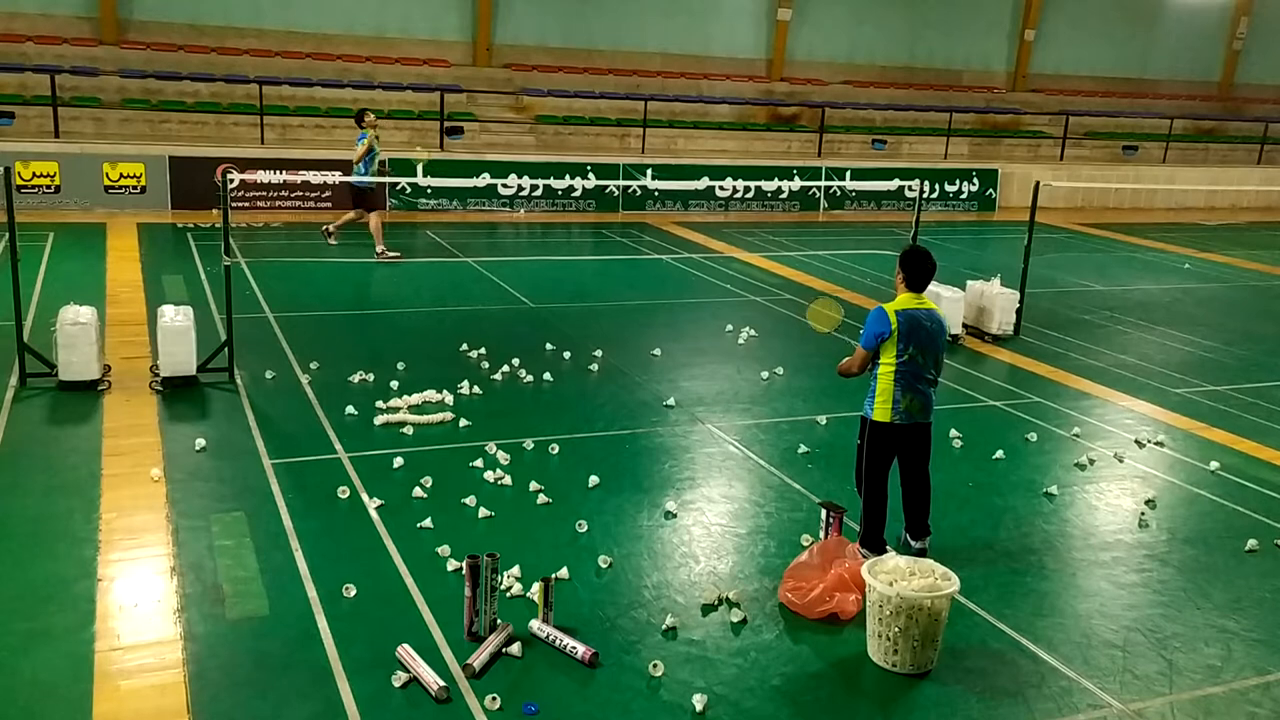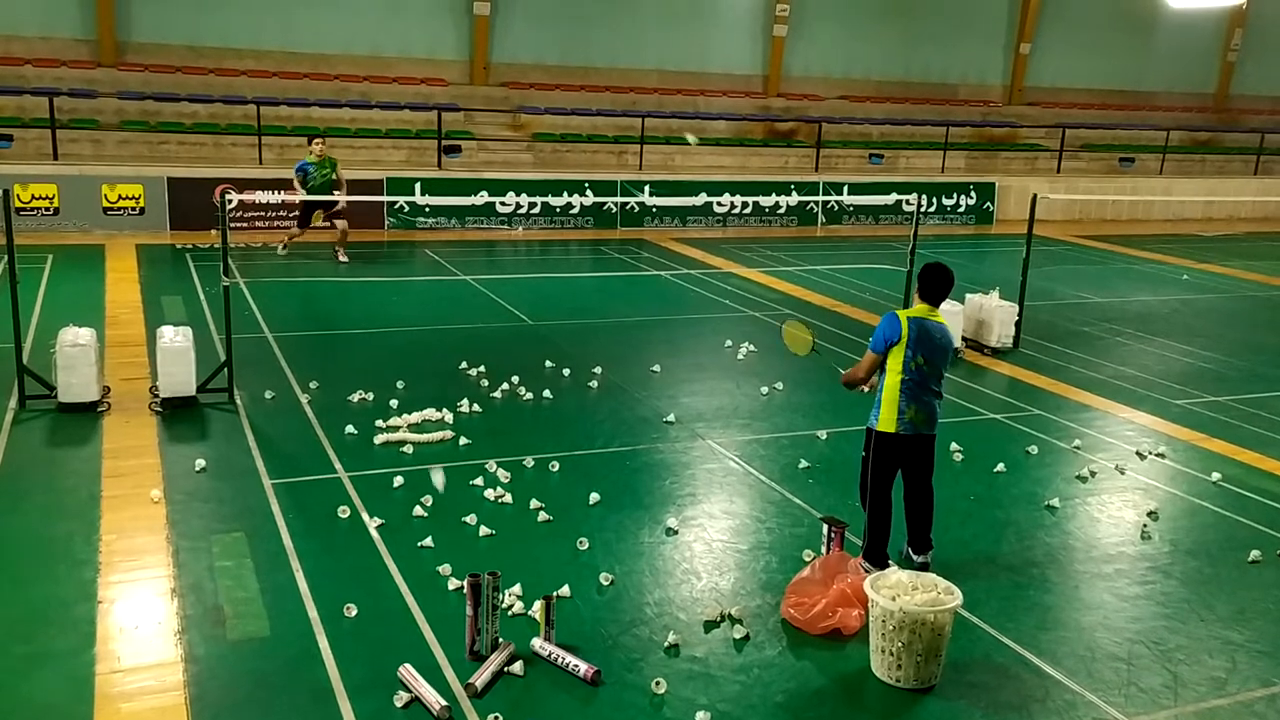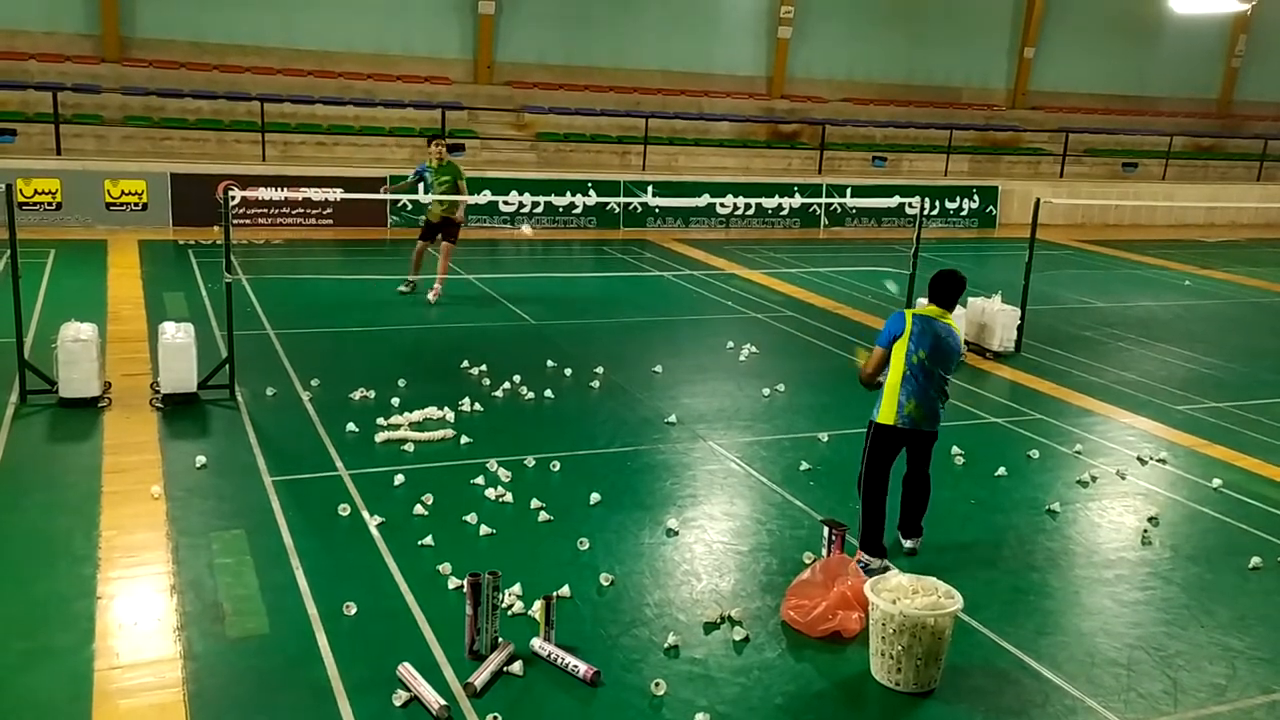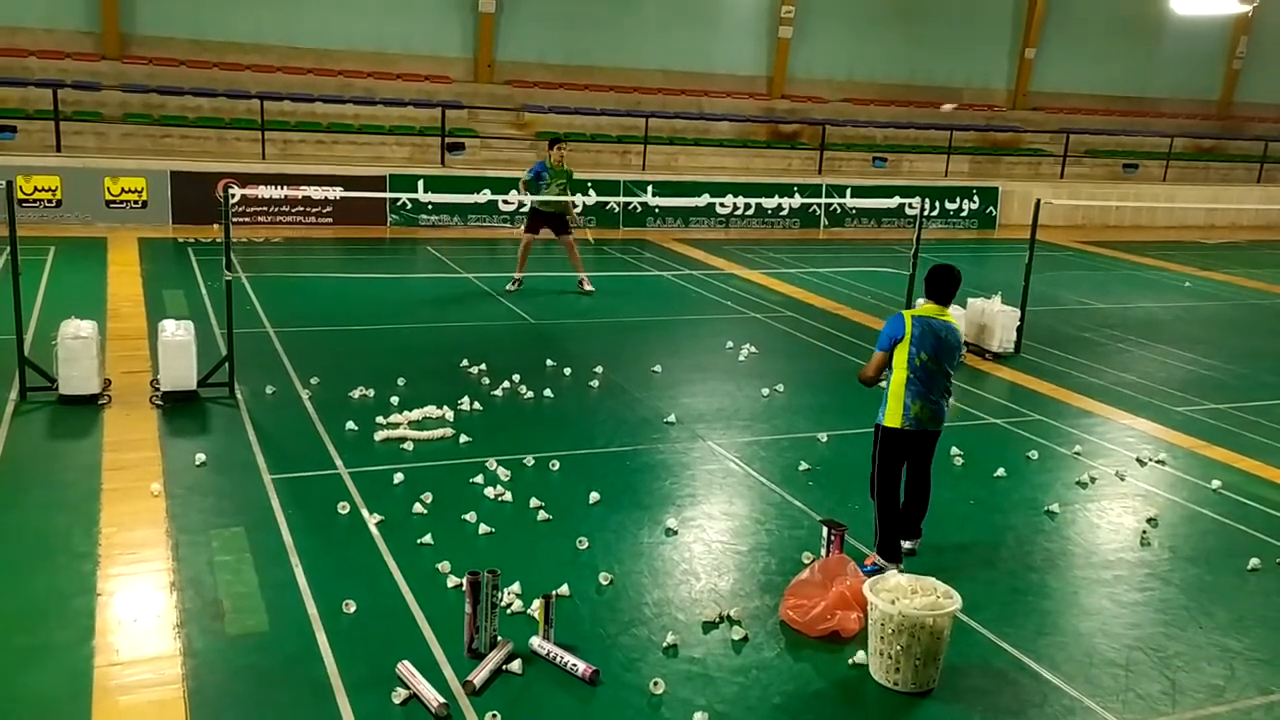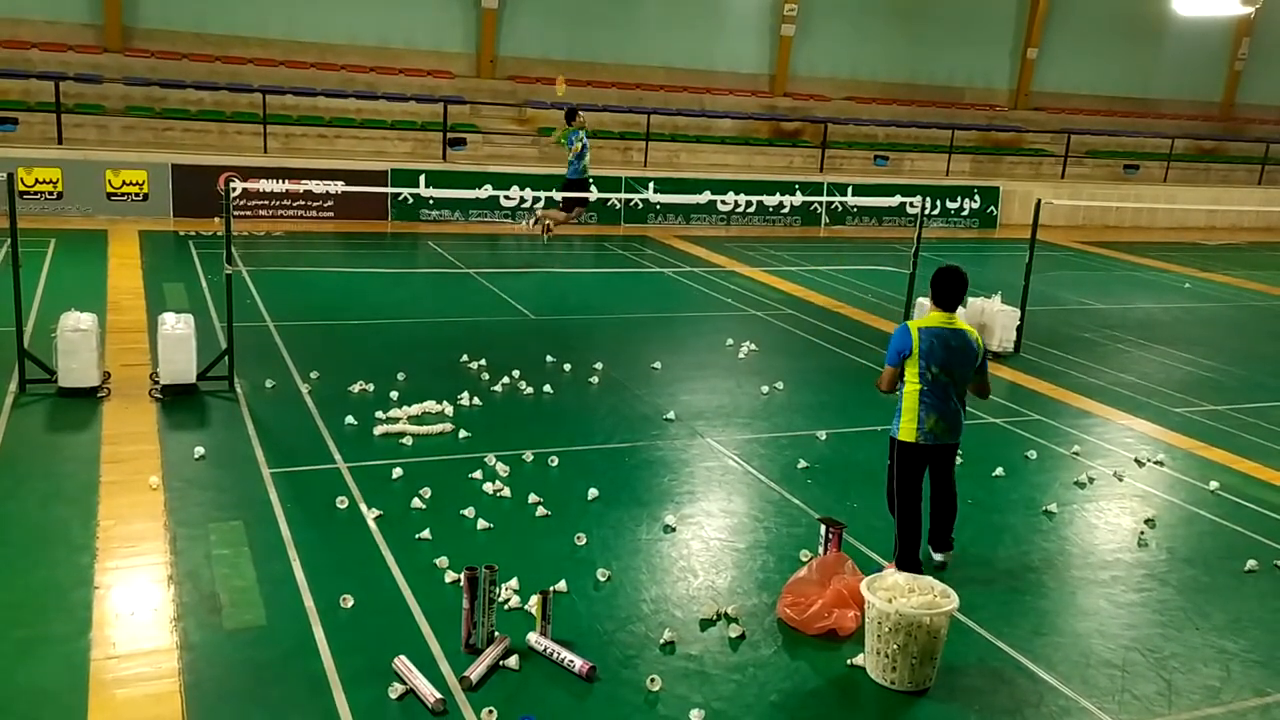
dt=1s
person 1, frame 1
left shoulder: (884, 315)
right shoulder: (938, 318)
left elbow: (856, 367)
left wrist: (842, 367)
left hip: (885, 415)
right hip: (922, 413)
left knee: (872, 480)
right knee: (916, 475)
left ankle: (872, 548)
right ankle: (918, 538)
person 1, frame 2
left shoulder: (896, 321)
right shoulder: (945, 334)
left elbow: (863, 373)
left wrist: (847, 378)
right wrist: (878, 382)
left hip: (890, 424)
right hip: (926, 424)
left knee: (876, 491)
right knee: (920, 487)
left ankle: (875, 562)
right ankle: (920, 552)
person 1, frame 3
left shoulder: (903, 319)
right shoulder: (955, 339)
left elbow: (870, 371)
left wrist: (869, 381)
left hip: (892, 417)
right hip: (929, 420)
left knee: (873, 482)
right knee: (918, 475)
left ankle: (872, 555)
right ankle: (910, 534)
person 1, frame 4
left shoulder: (902, 321)
right shoulder: (955, 334)
left elbow: (872, 372)
left wrist: (863, 376)
left hip: (898, 419)
right hip: (932, 420)
left knee: (884, 486)
right knee: (919, 478)
left ankle: (886, 556)
right ankle: (909, 536)
person 1, frame 5
left shoulder: (908, 332)
right shoulder: (972, 338)
left elbow: (886, 385)
right elbow: (982, 392)
left wrist: (904, 381)
left hip: (913, 432)
right hip: (951, 431)
left knee: (905, 500)
right knee: (944, 490)
left ankle: (908, 568)
right ankle: (941, 547)
